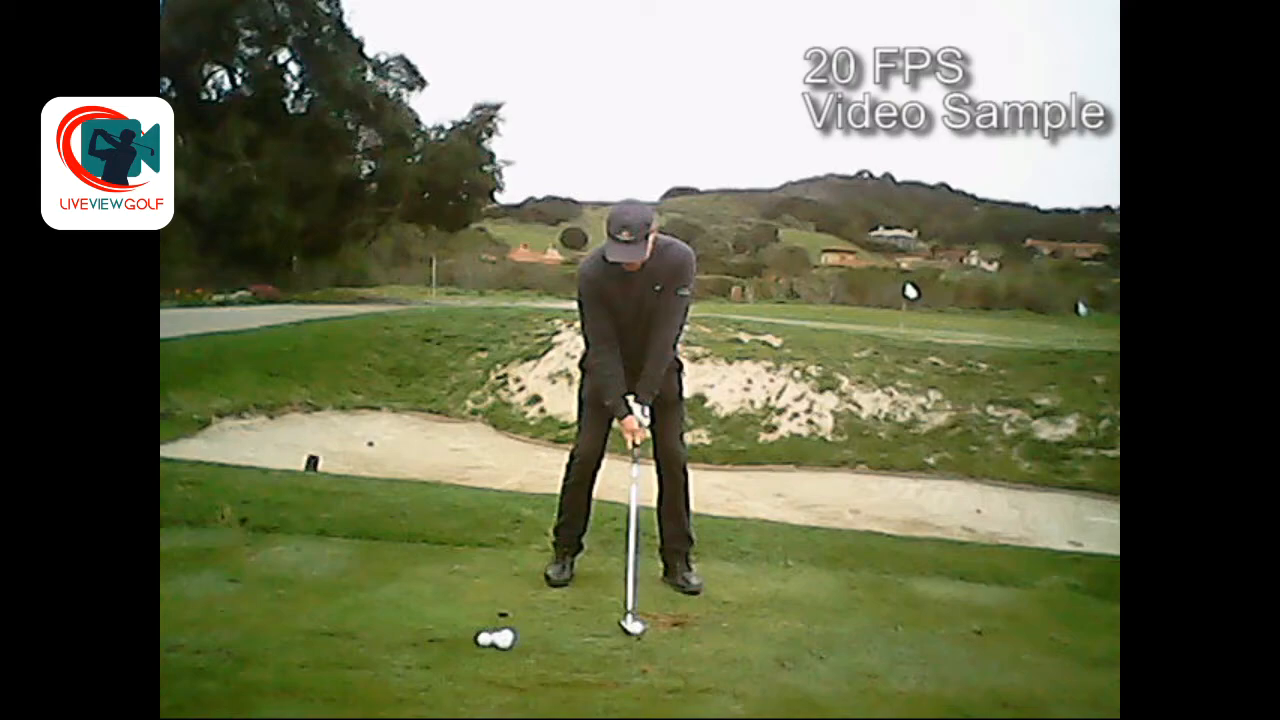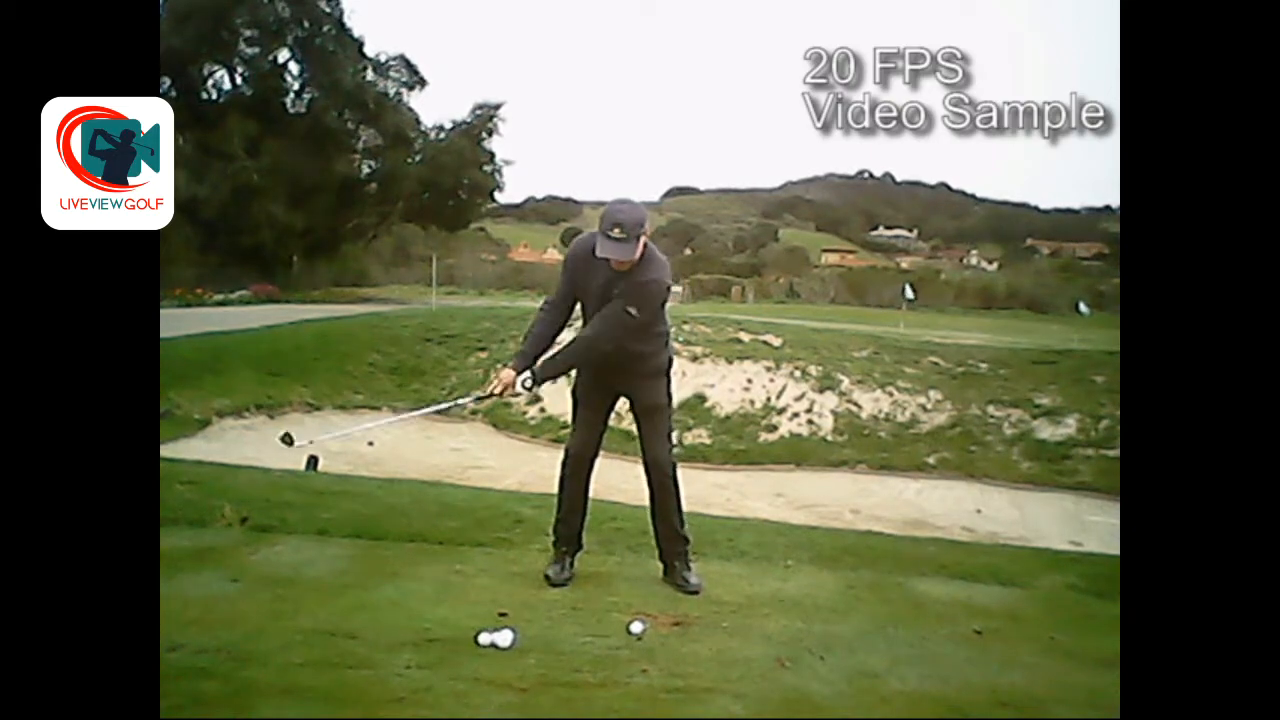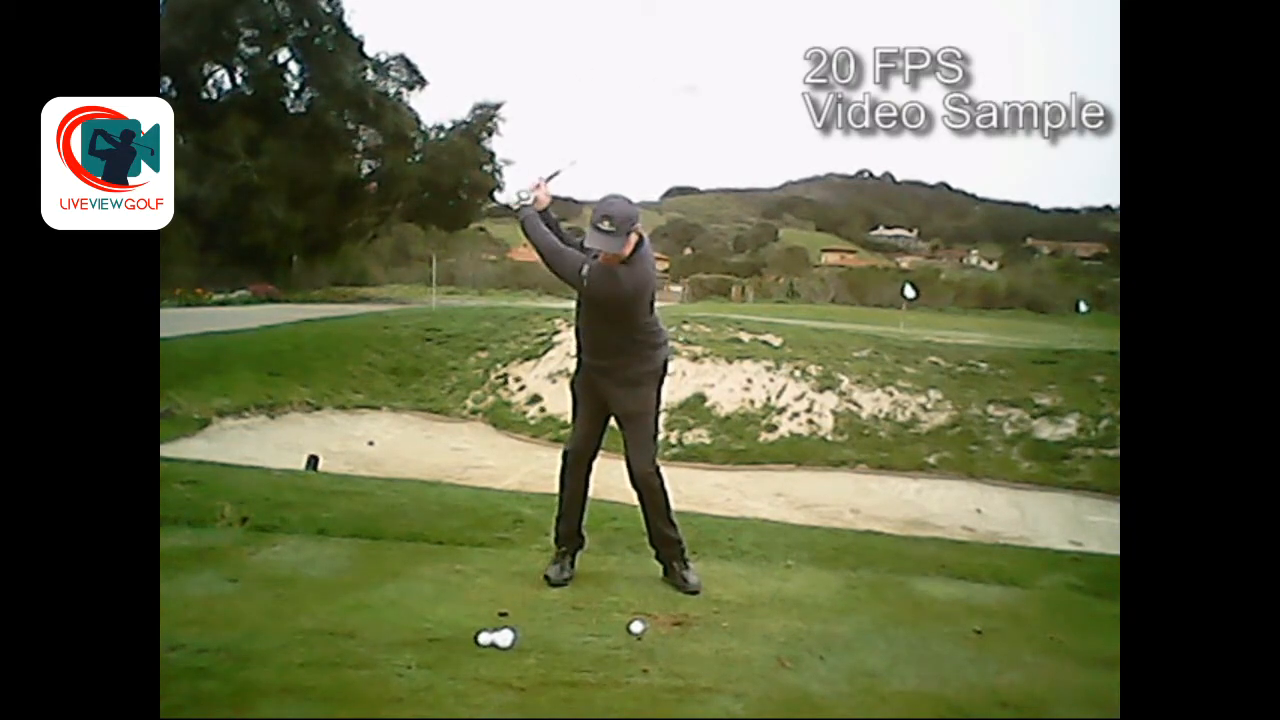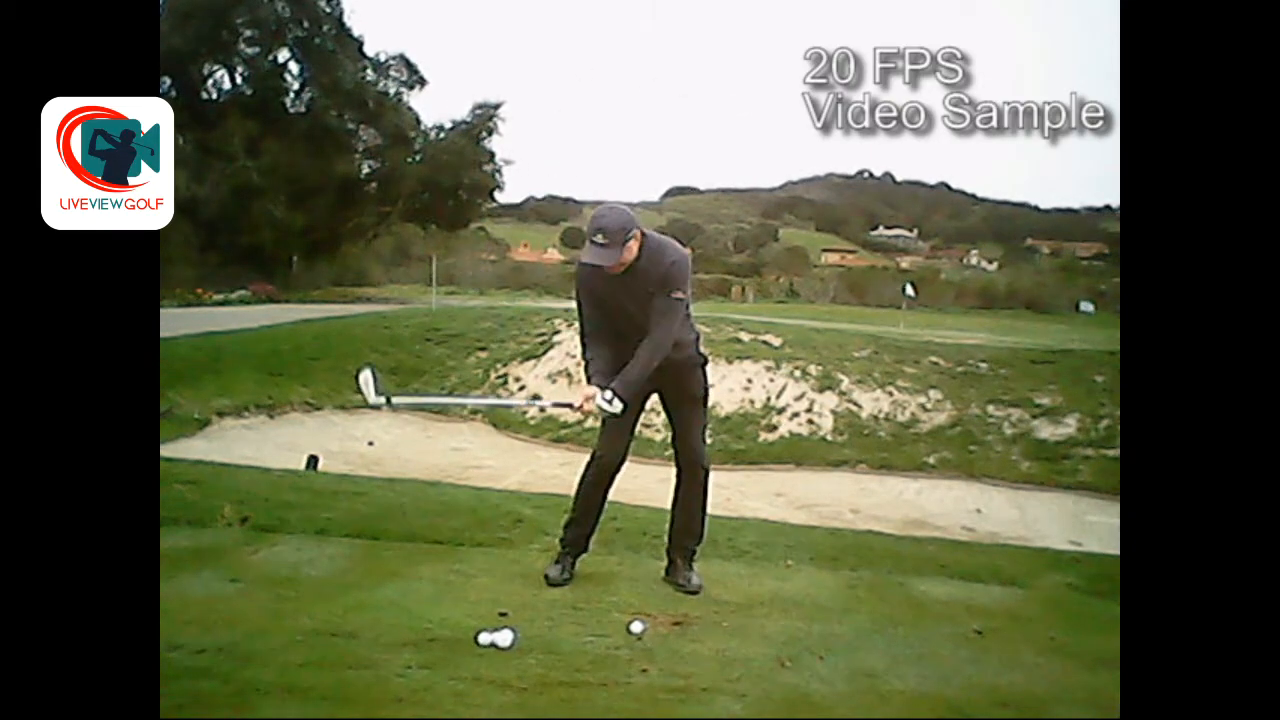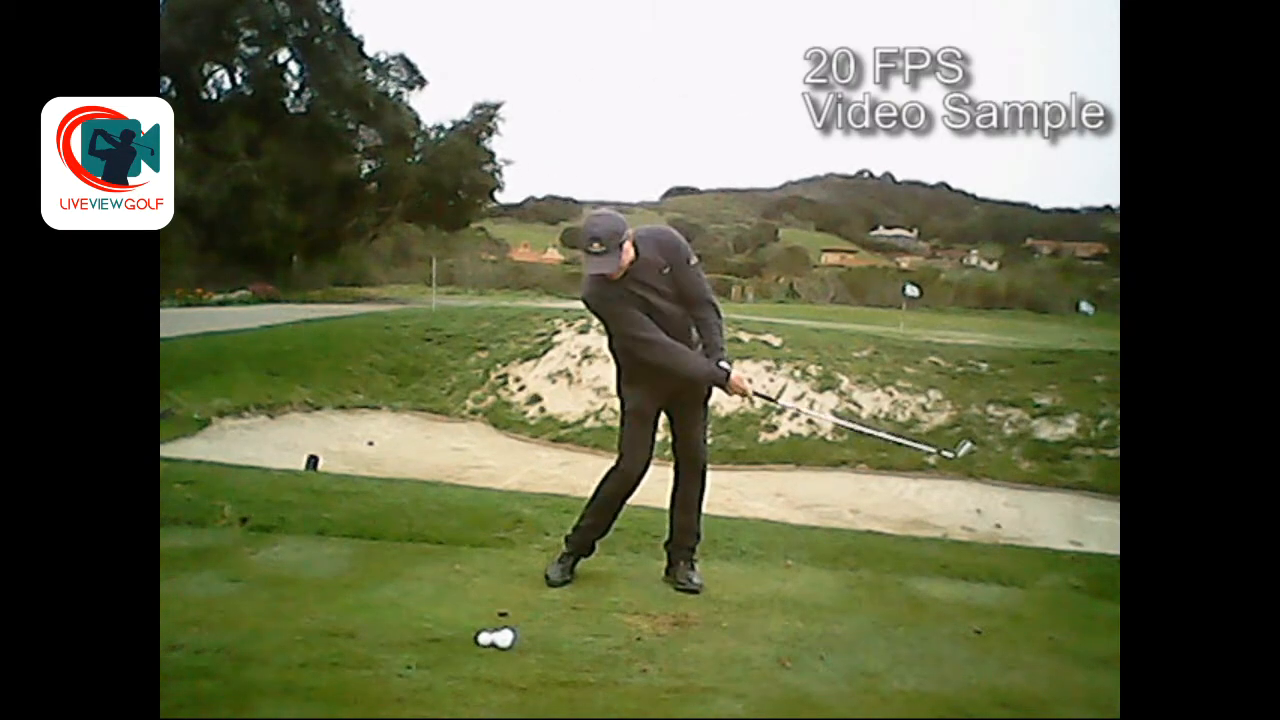
dt=1s
person 1, frame 1
left shoulder: (679, 259)
right shoulder: (592, 272)
left elbow: (665, 335)
right elbow: (601, 345)
left wrist: (643, 401)
right wrist: (620, 409)
left hip: (660, 369)
right hip: (605, 370)
left knee: (672, 459)
right knee: (585, 456)
left ankle: (677, 559)
right ankle: (565, 550)
person 1, frame 2
left shoulder: (653, 279)
right shoulder: (582, 250)
left elbow: (597, 337)
right elbow: (557, 308)
left wrist: (534, 375)
right wrist: (517, 364)
left hip: (645, 370)
right hip: (595, 368)
left knee: (660, 462)
right knee: (578, 454)
left ankle: (675, 559)
right ankle: (565, 550)
person 1, frame 3
left shoulder: (622, 281)
right shoulder: (615, 238)
left elbow: (556, 257)
right elbow: (572, 253)
left wrist: (526, 212)
right wrist: (542, 211)
left hip: (635, 376)
right hip: (594, 367)
left knee: (642, 468)
right knee: (576, 456)
left ankle: (673, 559)
right ankle: (566, 549)
person 1, frame 4
left shoulder: (672, 261)
right shoulder: (591, 268)
left elbow: (660, 337)
right elbow: (596, 333)
left wrist: (619, 390)
right wrist: (596, 381)
left hip: (680, 364)
right hip: (624, 366)
left knee: (693, 461)
right knee: (607, 457)
left ankle: (681, 559)
right ankle: (570, 550)
person 1, frame 5
left shoulder: (666, 242)
right shoulder: (598, 290)
left elbow: (703, 305)
right elbow: (654, 346)
left wrist: (719, 361)
right wrist: (719, 377)
left hip: (692, 365)
right hip: (642, 374)
left knee: (693, 460)
right knee: (631, 466)
left ankle: (681, 558)
right ankle: (575, 549)
